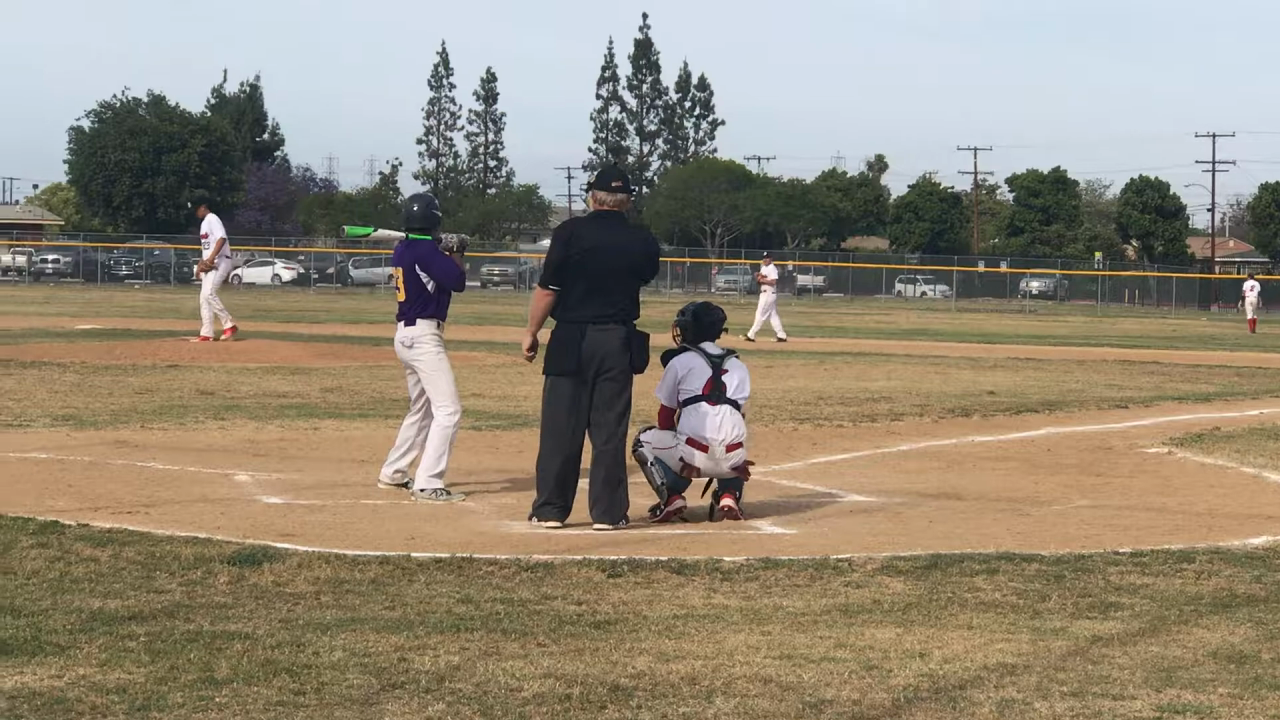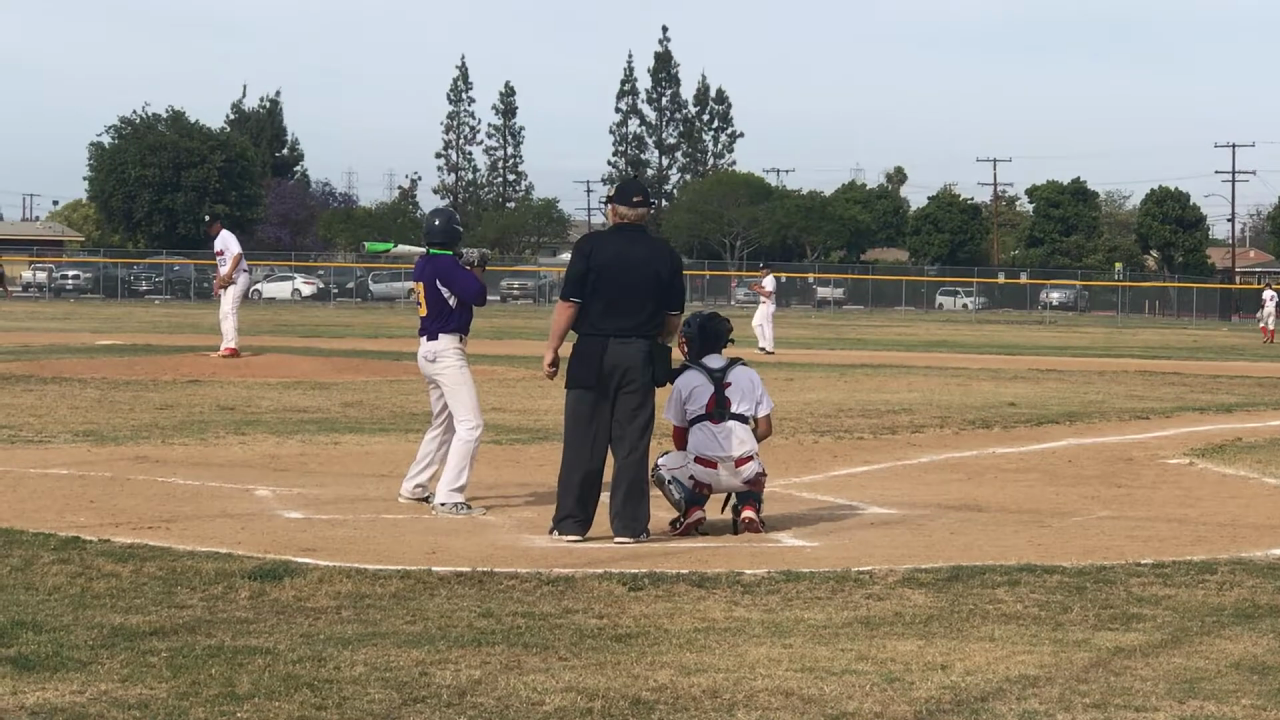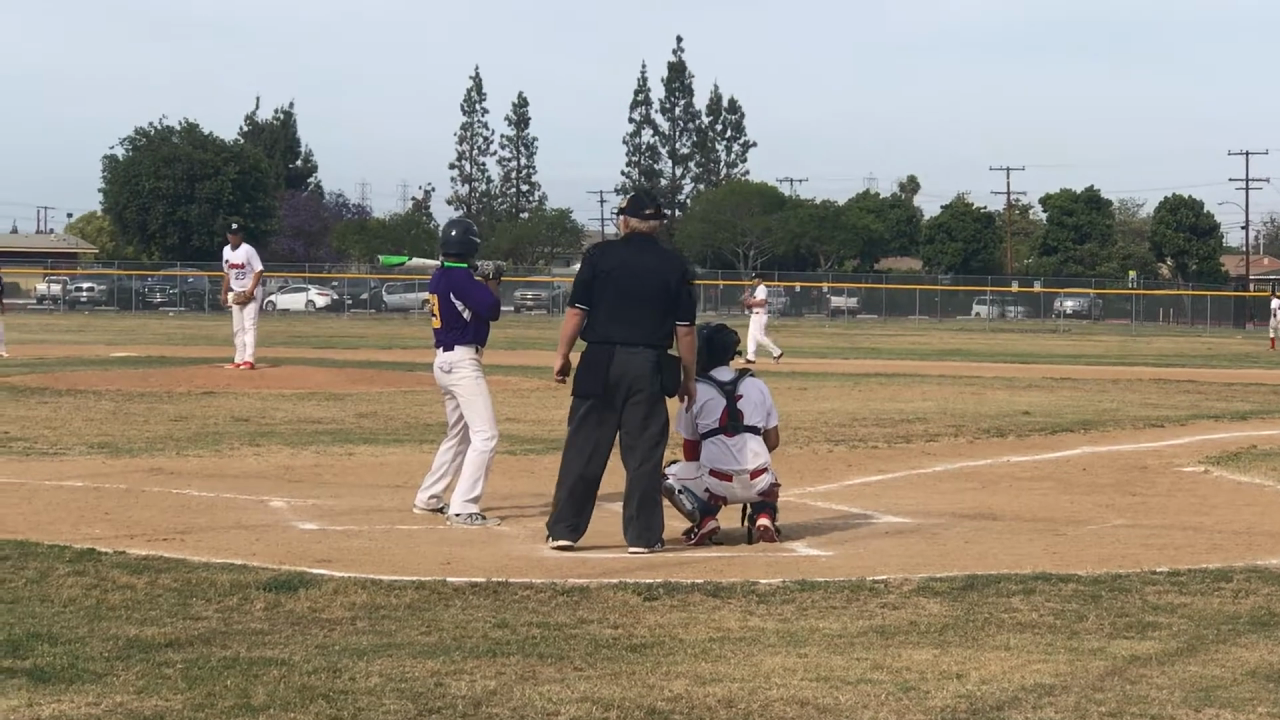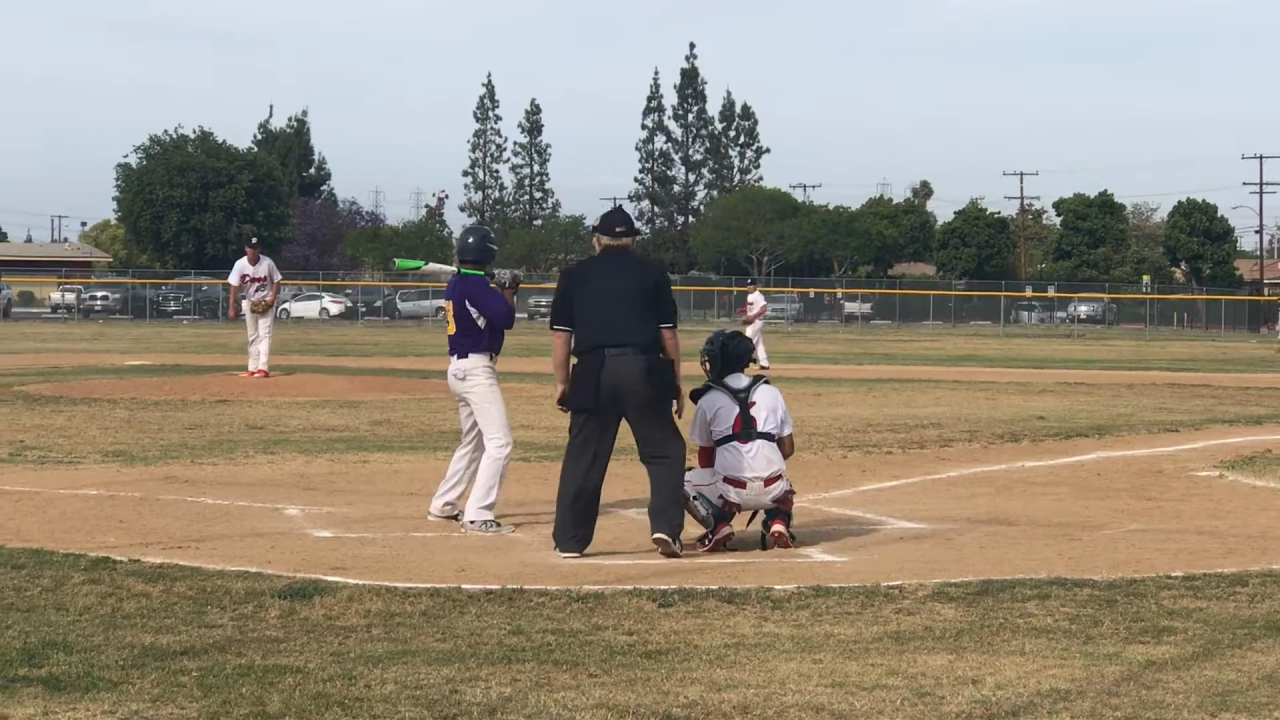
dt=0.4s
person 1, frame 1
left shoulder: (570, 232)
right shoulder: (644, 242)
left elbow: (547, 290)
left wrist: (531, 333)
left hip: (571, 340)
right hip: (618, 342)
left knee: (560, 426)
right knee: (610, 431)
left ankle: (550, 509)
right ankle: (608, 512)
person 1, frame 2
left shoulder: (591, 245)
right shoulder: (665, 255)
left elbow: (568, 304)
right elbow: (673, 317)
left wrist: (552, 349)
right wrist: (656, 348)
left hip: (592, 354)
right hip: (640, 356)
left knee: (581, 442)
right knee: (632, 444)
left ankle: (570, 523)
right ankle: (629, 525)
person 1, frame 3
left shoulder: (600, 254)
right shoulder: (675, 265)
left elbow: (576, 311)
right elbow: (685, 329)
left wrist: (563, 355)
right wrist: (689, 377)
left hip: (600, 363)
right hip: (648, 366)
left knee: (583, 449)
right knee: (645, 455)
left ankle: (563, 528)
right ankle: (643, 535)
person 1, frame 4
left shoulder: (574, 274)
right shoulder: (652, 274)
left elbow: (561, 333)
right elbow: (667, 333)
left wrist: (562, 382)
right wrist: (675, 382)
left hip: (593, 372)
right hip: (642, 370)
left knee: (583, 459)
right knee: (664, 451)
left ankle: (568, 541)
right ankle: (667, 528)
person 2, frame 1
left shoulder: (402, 249)
right shoulder: (425, 249)
right elbow: (458, 282)
left wrist: (444, 252)
right wrist: (456, 253)
left hip: (408, 334)
right hip: (423, 336)
left knee: (421, 410)
right knee: (447, 410)
left ankle: (392, 473)
right ankle: (427, 484)
person 2, frame 2
left shoulder: (423, 264)
right shoulder: (446, 264)
right elbow: (478, 296)
left wrist: (467, 267)
right wrist: (477, 267)
left hip: (430, 349)
right hip: (446, 350)
left knee: (443, 424)
right knee: (470, 424)
left ankle: (414, 488)
right ankle: (449, 498)
person 2, frame 3
left shoulder: (440, 276)
right shoulder: (460, 276)
right elbow: (492, 310)
left wrist: (483, 280)
right wrist: (492, 281)
left hip: (447, 360)
right hip: (462, 362)
left knee: (459, 435)
right knee: (485, 435)
left ankle: (428, 498)
right ankle: (463, 509)
person 2, frame 4
left shoulder: (456, 283)
right shoulder: (475, 284)
right elbow: (506, 319)
left wrist: (500, 290)
right wrist: (508, 291)
left hip: (461, 367)
right hip: (476, 369)
left knee: (473, 442)
right knee: (499, 442)
left ankle: (443, 505)
right ankle: (477, 516)
person 3, frame 1
left shoulder: (680, 361)
right shoulder: (739, 366)
left elbow: (665, 418)
left wrist: (676, 444)
left hip: (692, 455)
right hip: (731, 459)
left knee: (645, 441)
left ankle: (671, 497)
right ankle: (730, 496)
person 3, frame 2
left shoulder: (685, 380)
right shoulder: (749, 375)
left elbow: (679, 437)
right elbow: (764, 429)
left hip: (704, 472)
right hip: (744, 472)
left knee: (662, 466)
left ankle: (690, 509)
right ankle: (749, 508)
person 3, frame 3
left shoulder: (696, 392)
right shoulder: (757, 386)
left elbow: (690, 450)
right elbow: (773, 441)
left wrist: (702, 471)
left hip: (717, 485)
right hip: (758, 483)
left knee: (671, 475)
left ankle: (703, 519)
right ankle: (764, 516)
person 3, frame 4
left shoulder: (708, 400)
right shoulder: (772, 392)
left elbow: (705, 458)
right elbow: (787, 448)
left hip: (731, 491)
right hip: (771, 490)
left knee: (686, 481)
left ankle: (718, 525)
right ankle: (778, 523)
